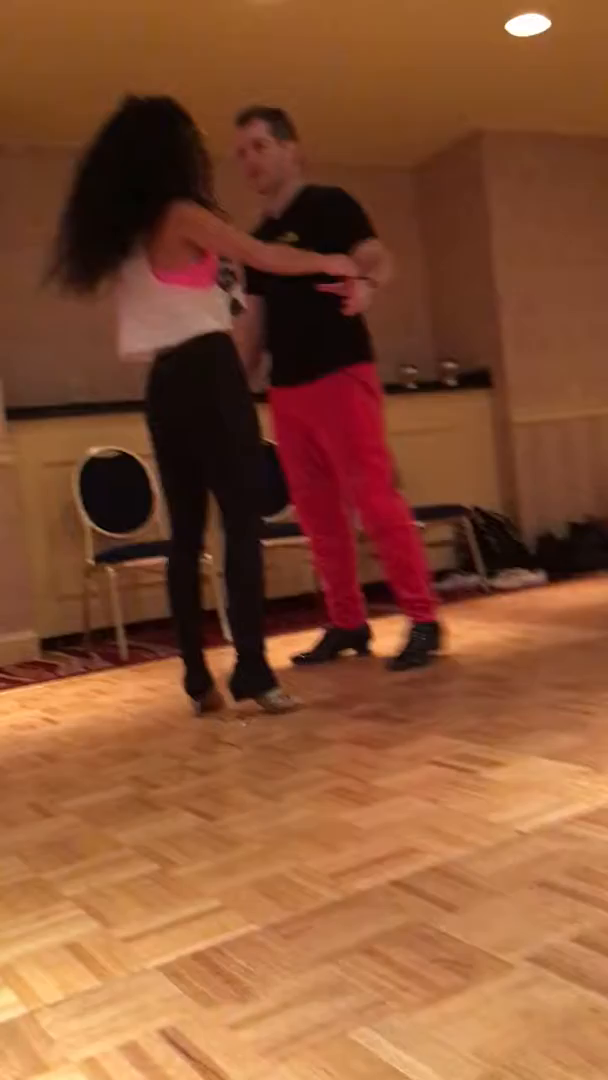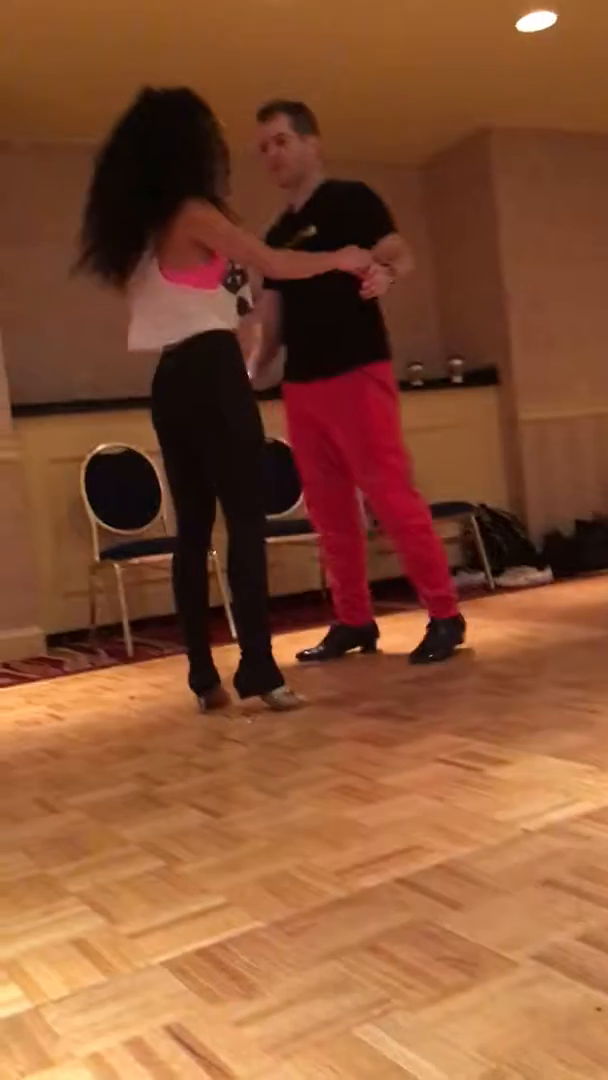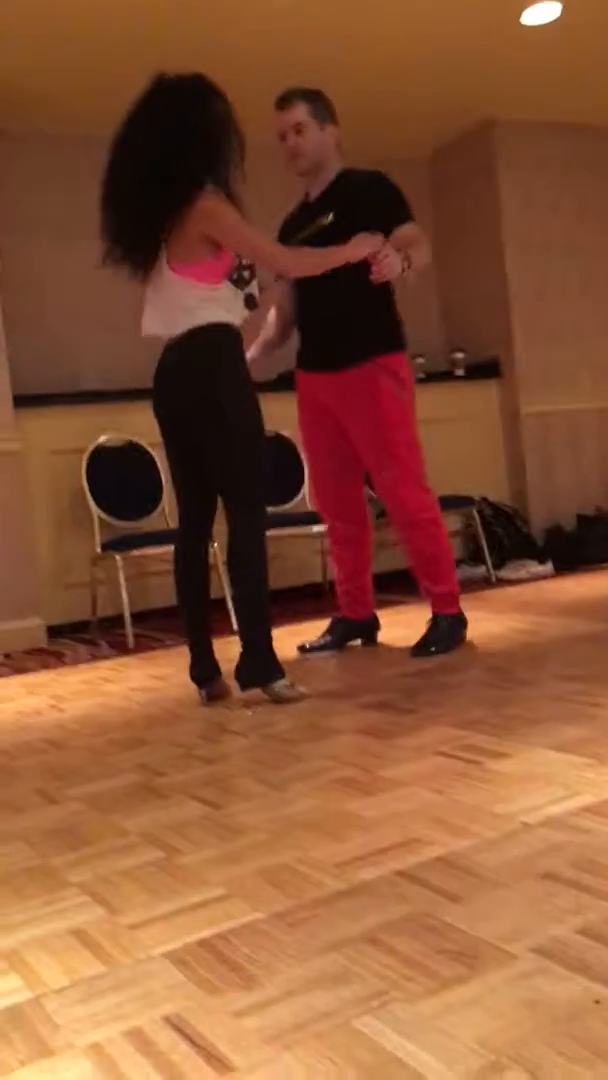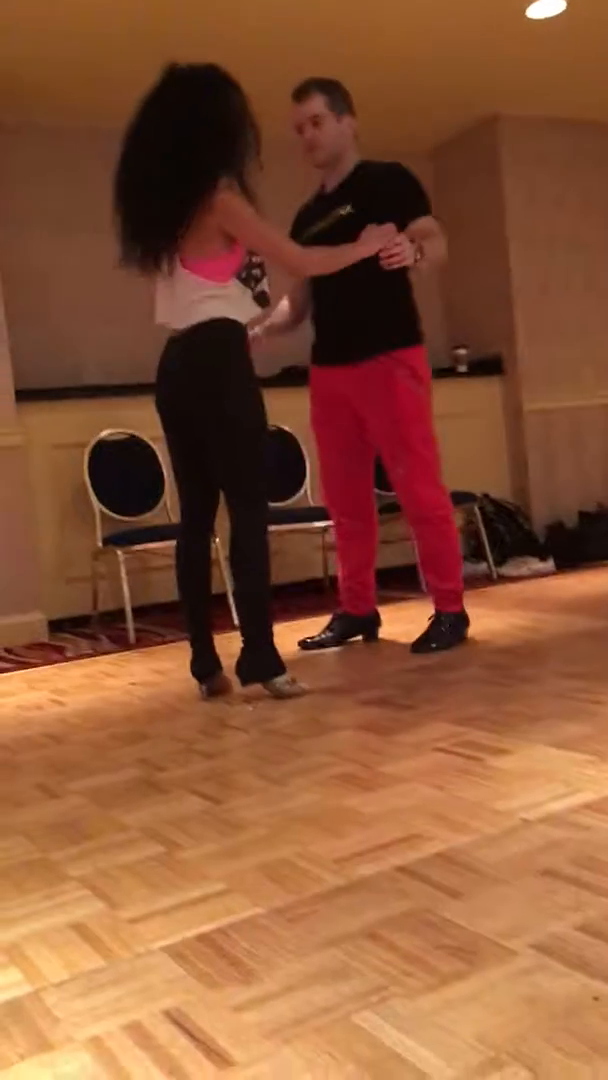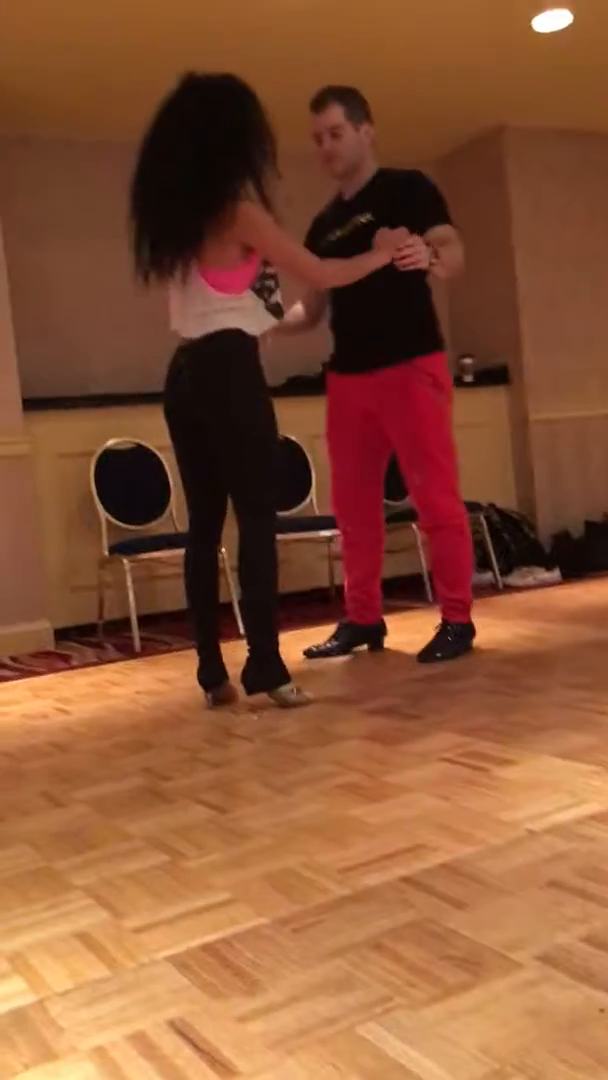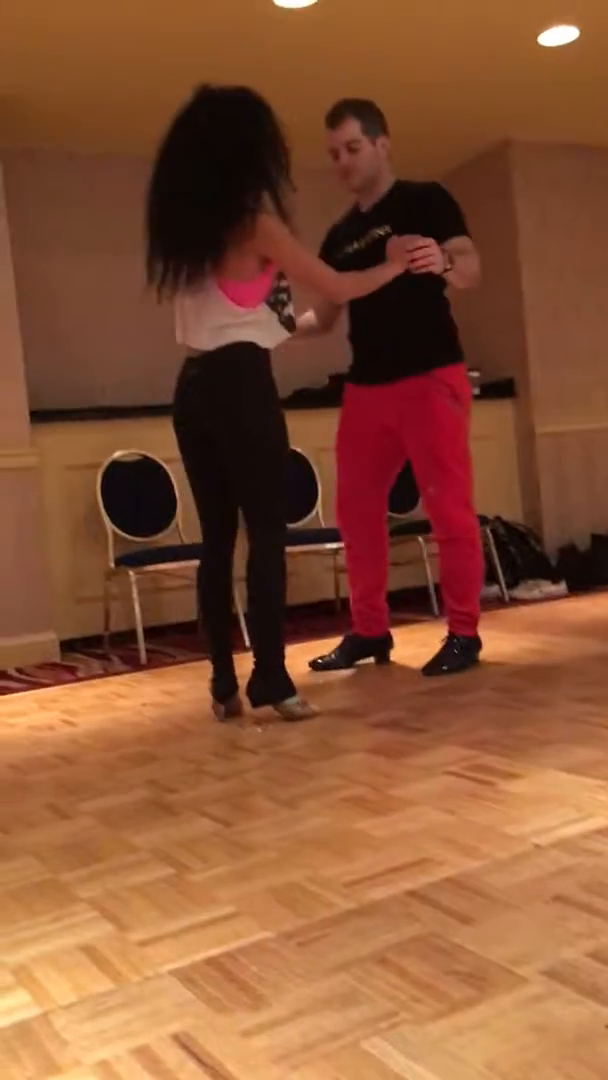
dt=0.1s
person 1, frame 1
left shoulder: (123, 235)
right shoulder: (180, 214)
right elbow: (266, 256)
right wrist: (329, 264)
left hip: (164, 385)
right hip: (206, 374)
left knee: (185, 532)
right knee: (242, 522)
left ankle: (198, 678)
right ankle: (252, 672)
person 1, frame 2
left shoulder: (140, 228)
right shoulder: (192, 212)
right elbow: (276, 265)
right wrist: (343, 259)
left hip: (169, 380)
right hip: (210, 373)
left knee: (191, 528)
right knee: (245, 521)
left ankle: (203, 675)
right ankle: (257, 670)
person 1, frame 3
left shoulder: (151, 212)
right shoulder: (203, 203)
right elbow: (286, 263)
right wrist: (353, 250)
left hip: (172, 372)
right hip: (211, 364)
left knee: (193, 520)
right knee: (245, 511)
left ankle: (203, 667)
right ankle: (258, 662)
person 1, frame 4
left shoulder: (164, 204)
right shoulder: (218, 198)
right elbow: (301, 263)
right wrist: (366, 245)
left hip: (176, 365)
right hip: (216, 359)
left knee: (196, 514)
right knee: (248, 508)
left ankle: (204, 663)
right ankle: (259, 658)
person 1, frame 5
left shoulder: (173, 211)
right shoulder: (238, 207)
right elbow: (321, 275)
right wrist: (380, 255)
left hip: (183, 375)
right hip: (227, 370)
left knee: (203, 525)
right knee: (256, 517)
left ankle: (211, 670)
right ankle: (265, 667)
person 1, frame 6
left shoulder: (187, 223)
right shoulder: (254, 220)
right elbow: (337, 288)
right wrist: (394, 266)
left hip: (191, 386)
right hip: (238, 382)
left knee: (216, 536)
right knee: (266, 530)
left ankle: (224, 682)
right ankle: (270, 680)
person 2, frame 1
left shoulder: (330, 206)
right shoulder: (258, 240)
left elbow: (380, 262)
left wrist: (365, 284)
right wrist: (241, 376)
left hip: (341, 375)
right hip: (286, 388)
left knee: (372, 496)
right knee: (316, 512)
left ankle: (423, 619)
right ankle: (347, 623)
person 2, frame 2
left shoulder: (351, 200)
right shoulder: (276, 235)
left elbow: (401, 256)
left wrist: (384, 273)
right wrist: (251, 368)
left hip: (357, 373)
right hip: (301, 385)
left knee: (390, 494)
right knee: (328, 508)
left ankle: (445, 614)
right ankle: (353, 621)
person 2, frame 3
left shoulder: (369, 189)
right shoulder: (292, 225)
left elbow: (418, 248)
left wrist: (399, 260)
right wrist: (253, 353)
left hip: (373, 364)
right hip: (315, 374)
left knee: (402, 488)
right knee: (336, 499)
left ankle: (447, 612)
right ankle: (355, 614)
person 2, frame 4
left shoulder: (388, 181)
right shoulder: (307, 217)
left elbow: (435, 241)
right elbow: (300, 299)
left wrist: (413, 252)
right wrist: (257, 331)
left hip: (390, 357)
right hip: (329, 367)
left knee: (417, 483)
right knee: (344, 494)
left ankle: (450, 609)
right ankle: (357, 610)
person 2, frame 5
left shoulder: (408, 188)
right shoulder: (324, 225)
left elbow: (453, 255)
right elbow: (313, 306)
left wrist: (427, 255)
left hip: (412, 365)
right hip: (348, 375)
left knee: (434, 493)
right knee: (353, 499)
left ankle: (456, 620)
right ankle: (363, 618)
person 2, frame 6
left shoulder: (426, 201)
right shoulder: (339, 236)
left elbow: (470, 268)
right elbow: (324, 315)
left wrist: (443, 262)
left hip: (430, 377)
right hip: (365, 386)
left knee: (448, 505)
right knee: (357, 509)
left ankle: (464, 633)
right ankle: (368, 631)
